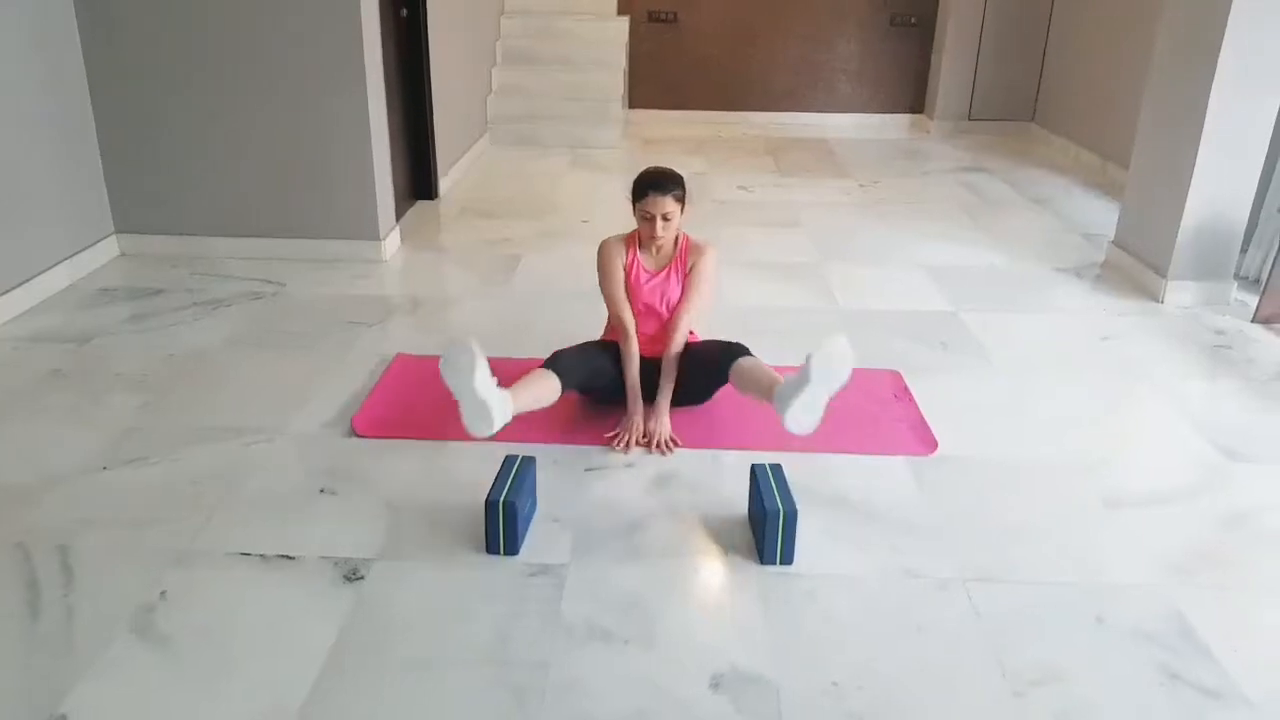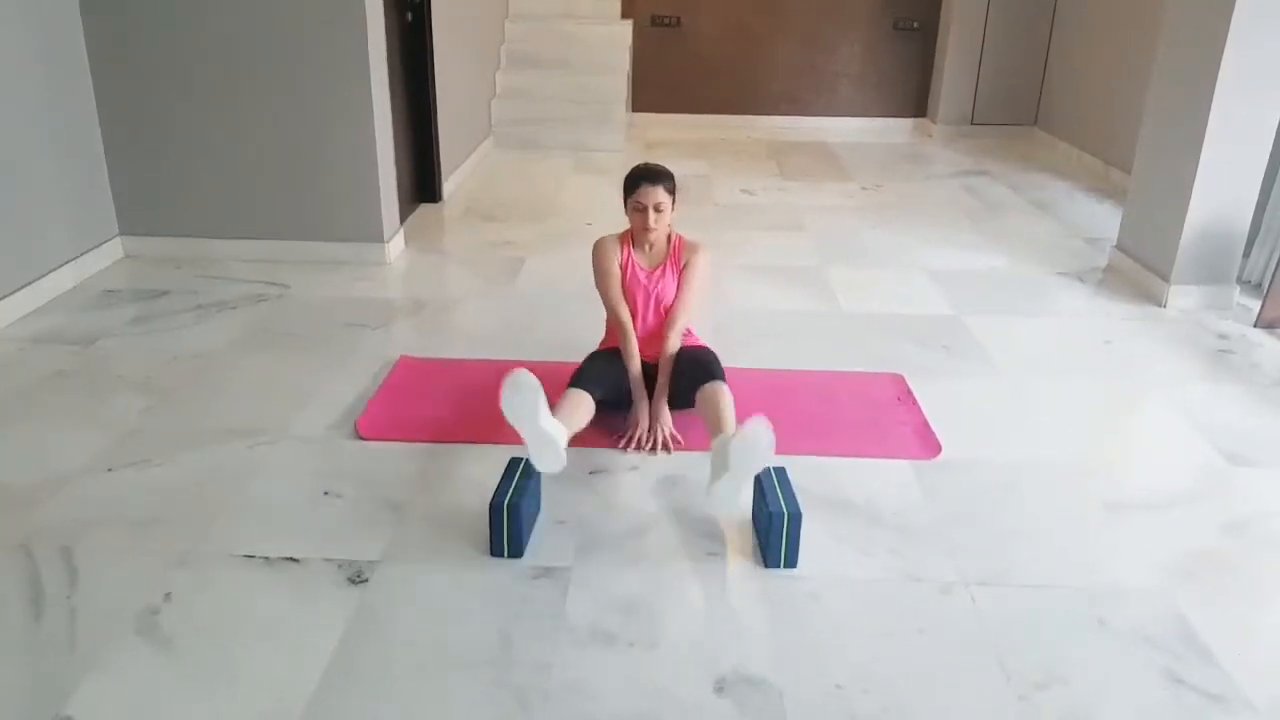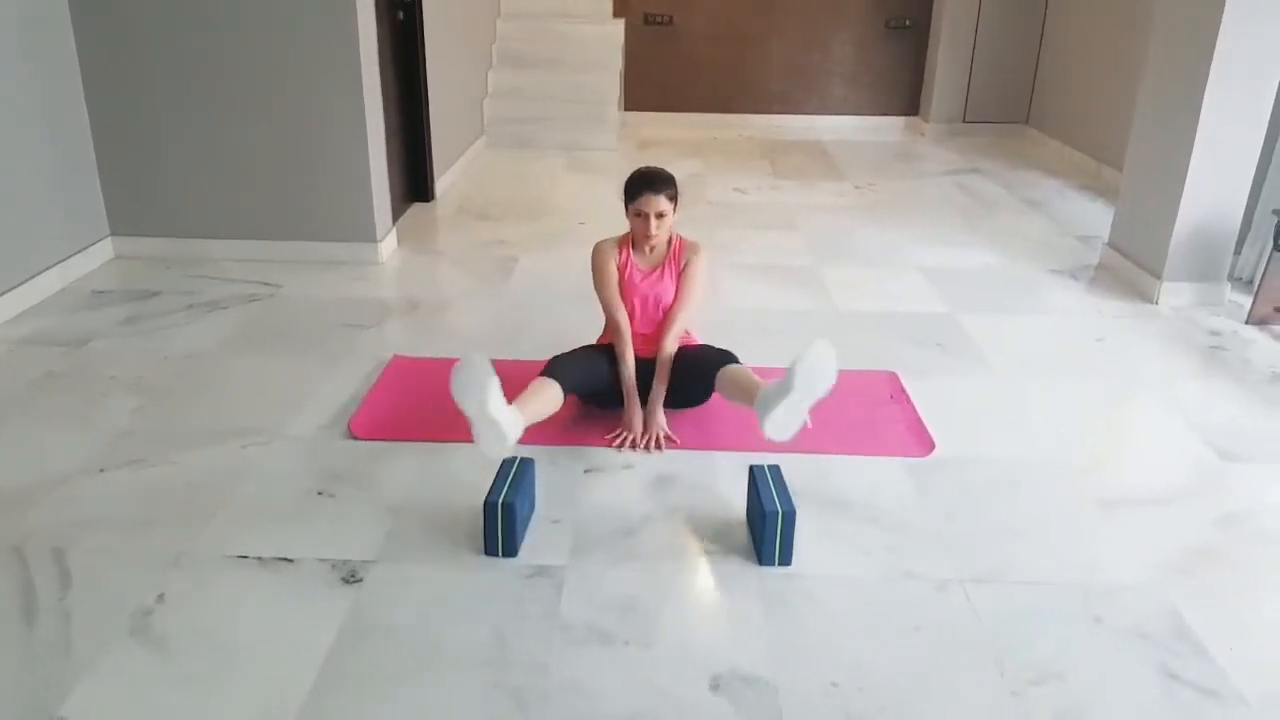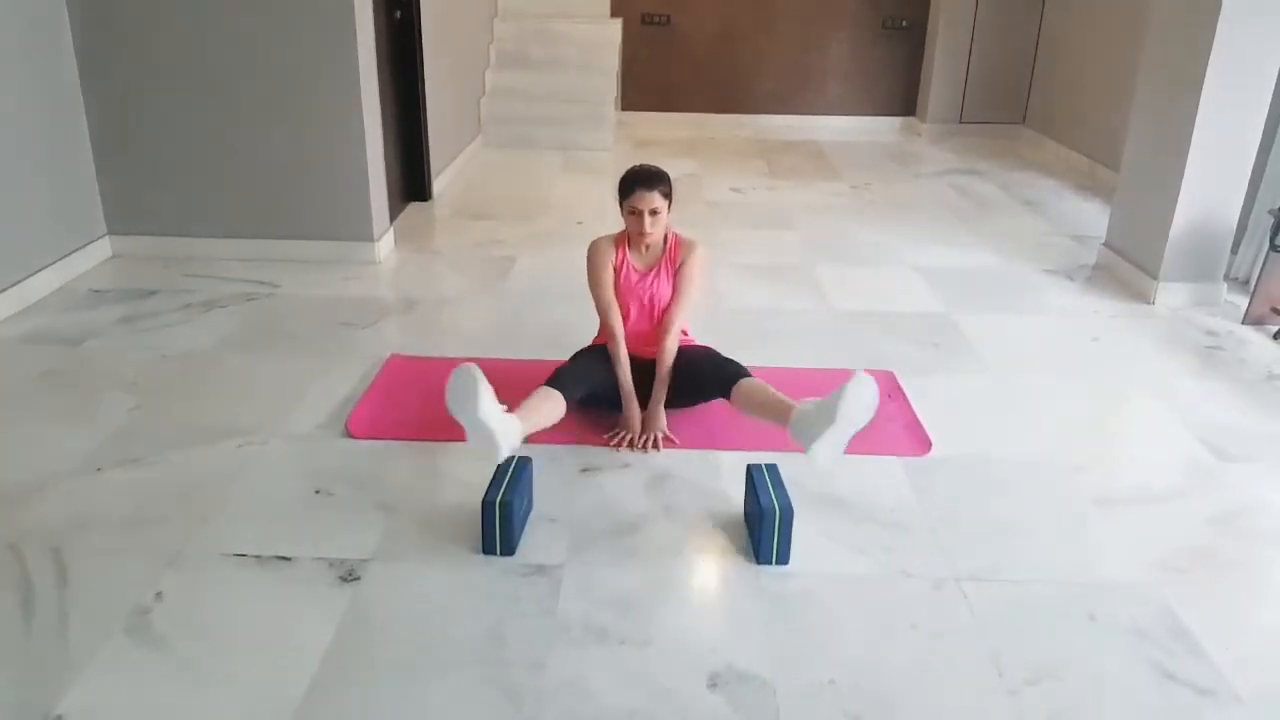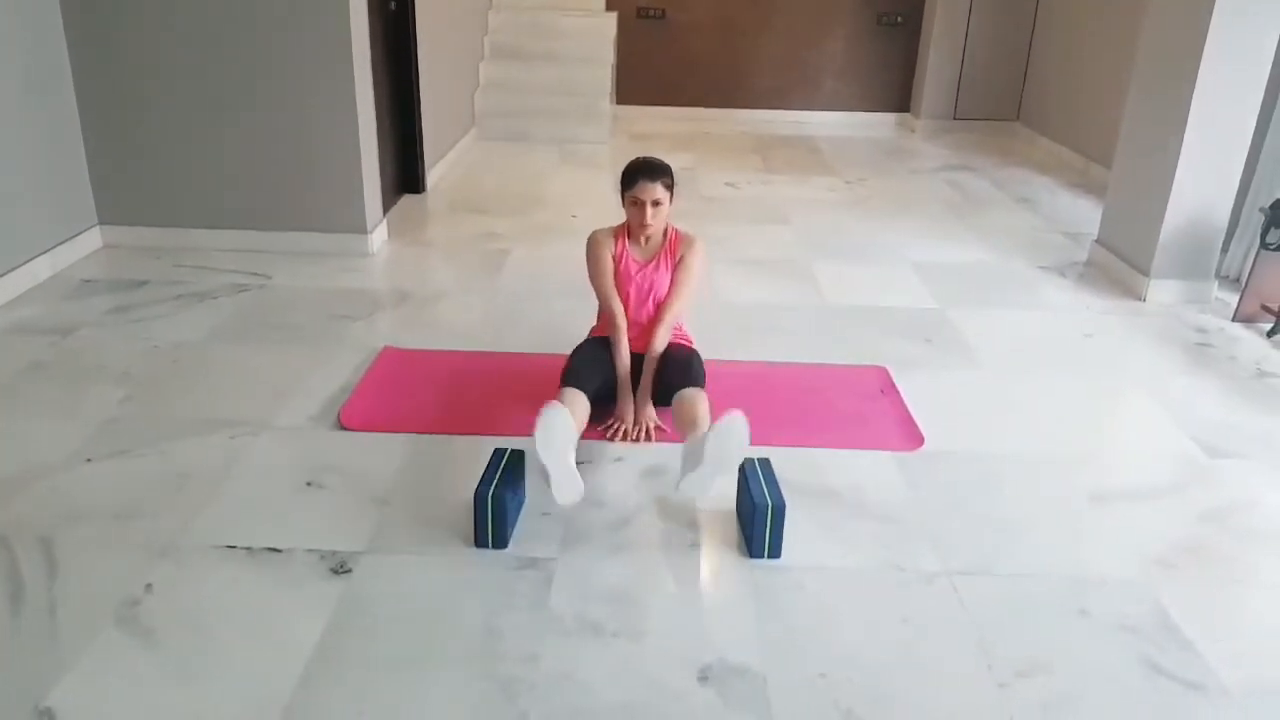
dt=1s
person 1, frame 1
left shoulder: (701, 256)
right shoulder: (613, 251)
left elbow: (679, 329)
right elbow: (625, 328)
left wrist: (662, 410)
right wrist: (635, 408)
left hip: (676, 365)
right hip: (622, 362)
left knee: (731, 353)
right knee: (567, 361)
left ankle: (790, 398)
right ankle: (492, 406)
person 1, frame 2
left shoulder: (693, 254)
right shoulder: (608, 249)
left elbow: (676, 327)
right elbow: (622, 321)
left wrist: (661, 403)
right wrist: (639, 398)
left hip: (674, 357)
right hip: (624, 359)
left knee: (704, 365)
right knee: (593, 374)
left ankle: (728, 449)
right ankle: (550, 436)
person 1, frame 3
left shoulder: (693, 255)
right shoulder: (606, 252)
left elbow: (673, 329)
right elbow: (621, 328)
left wrist: (656, 406)
right wrist: (632, 406)
left hip: (672, 364)
right hip: (619, 363)
left knee: (721, 362)
right knee: (561, 367)
left ankle: (775, 403)
right ankle: (503, 423)
person 1, frame 4
left shoulder: (689, 253)
right shoulder: (603, 251)
left elbow: (671, 330)
right elbow: (614, 328)
left wrist: (657, 407)
right wrist: (630, 405)
left hip: (672, 360)
right hip: (618, 360)
left knee: (724, 371)
right knee: (571, 375)
left ankle: (809, 423)
right ankle: (504, 430)
person 1, frame 5
left shoulder: (688, 247)
right shoulder: (602, 242)
left elbow: (665, 321)
right elbow: (616, 317)
left wrist: (646, 395)
right wrist: (624, 395)
left hip: (666, 352)
right hip: (613, 351)
left knee: (686, 372)
right knee: (581, 367)
left ankle: (701, 450)
right ankle: (562, 455)
